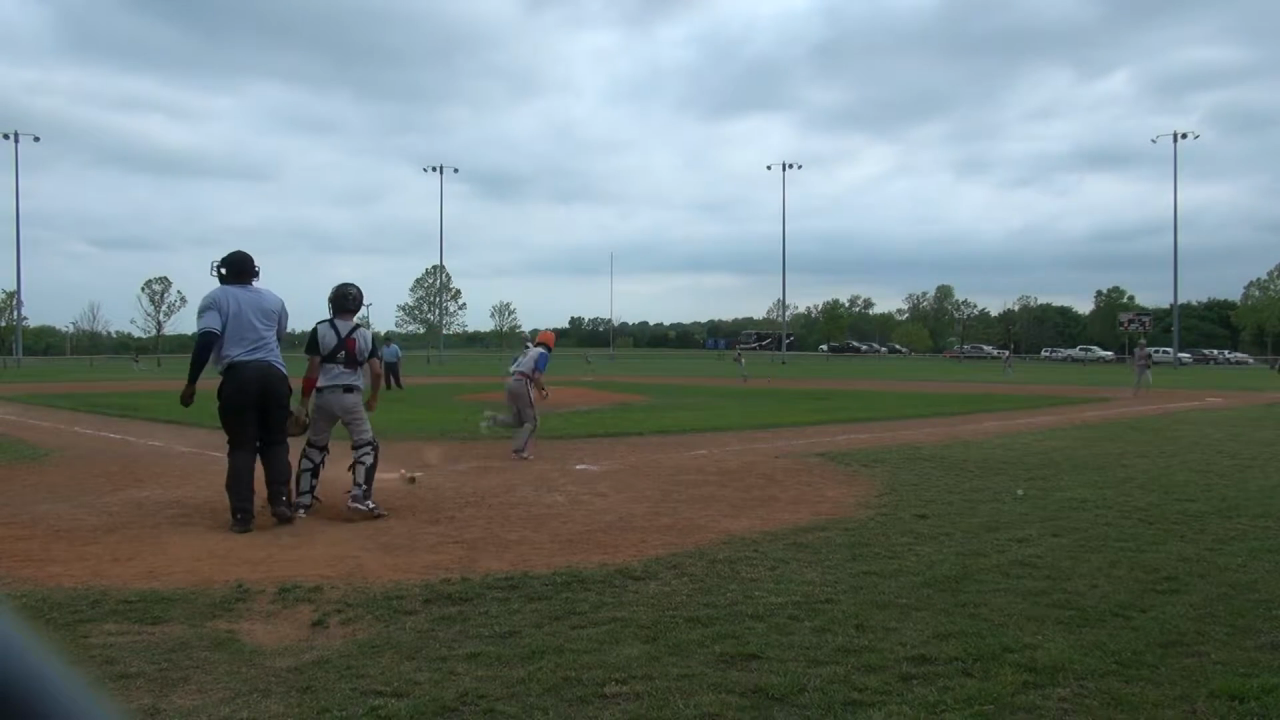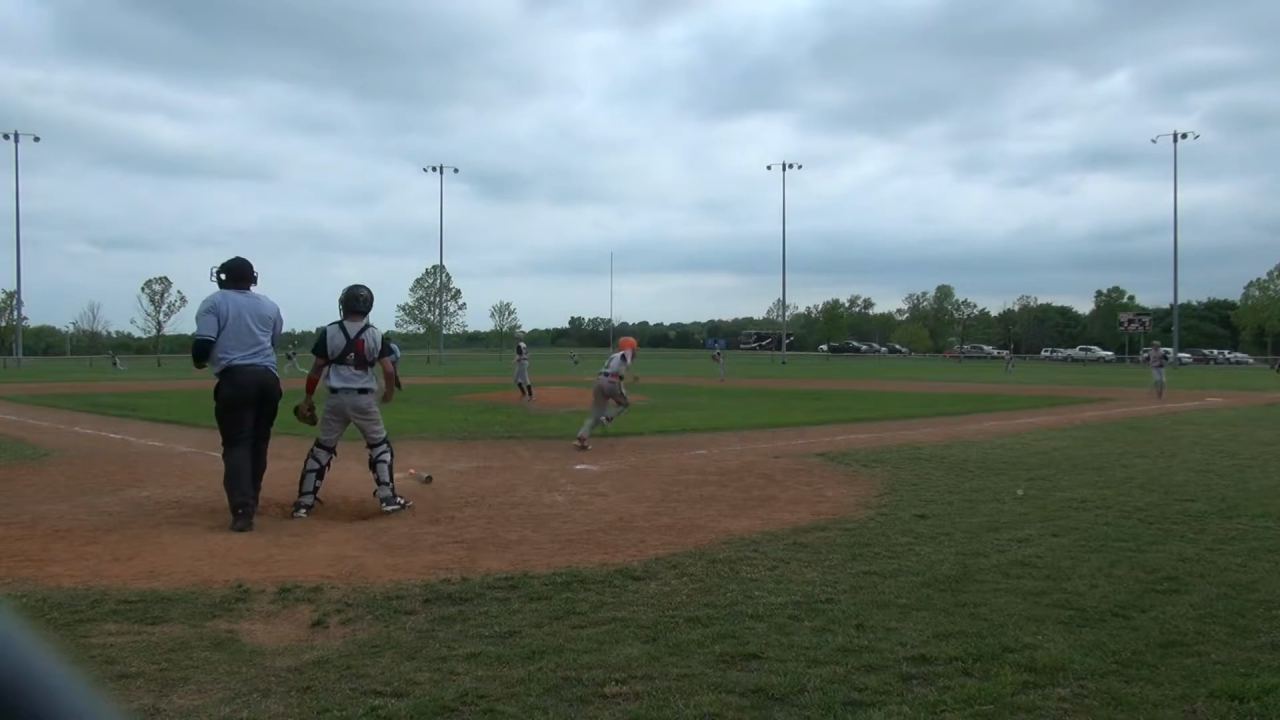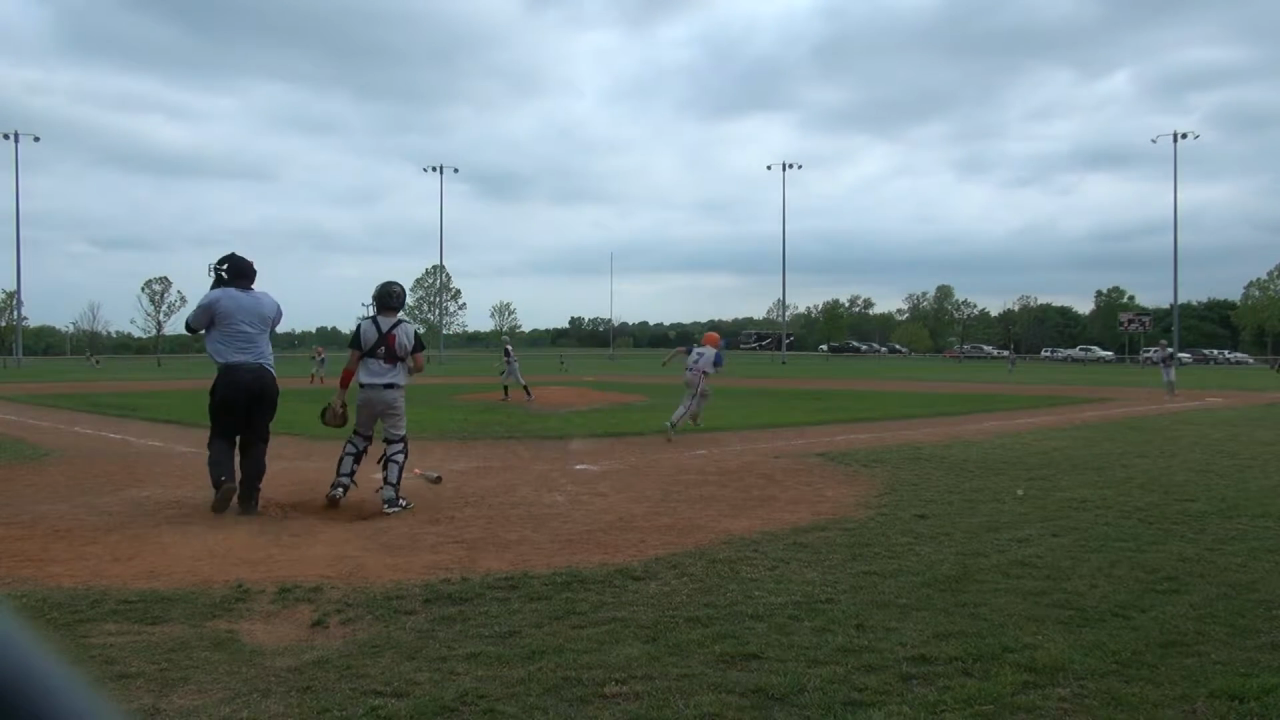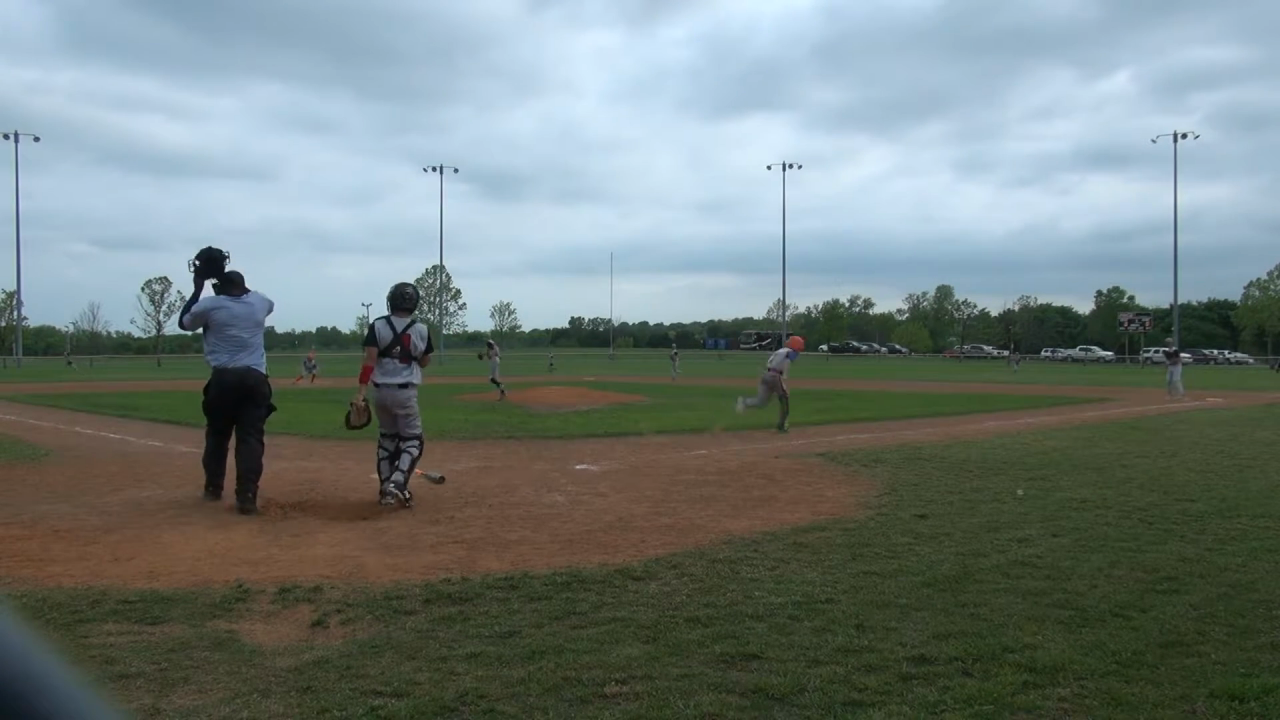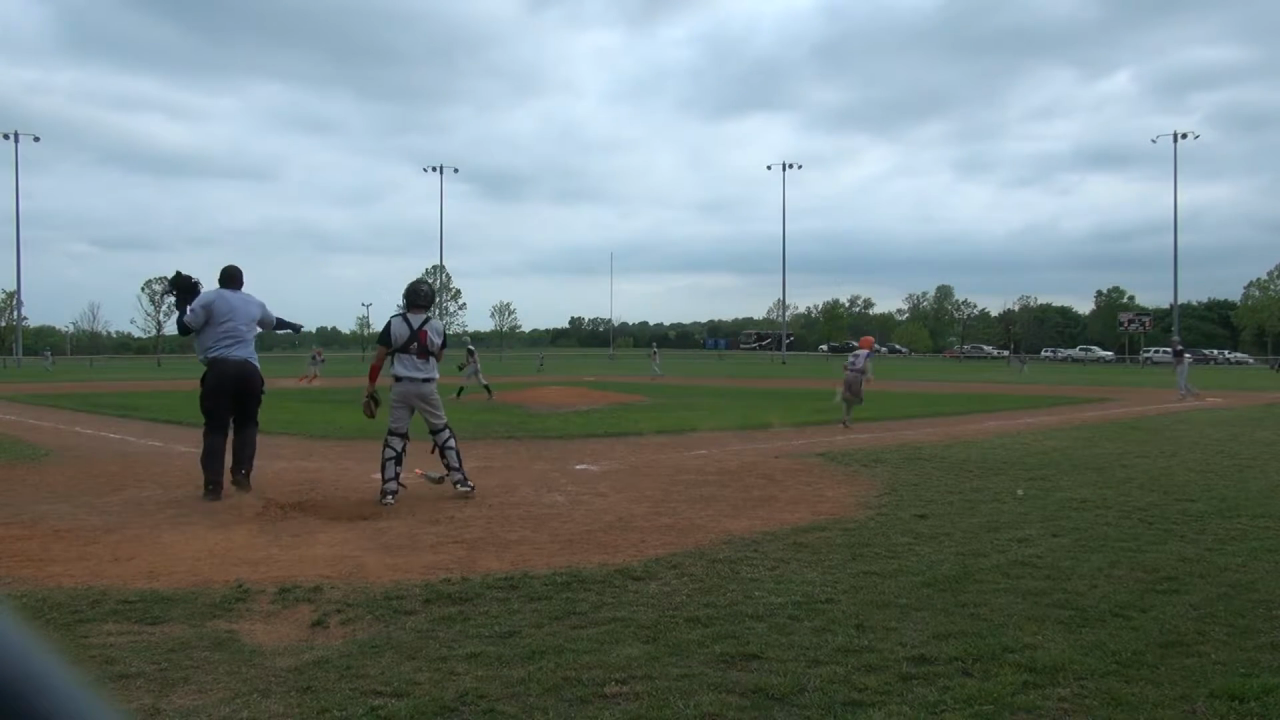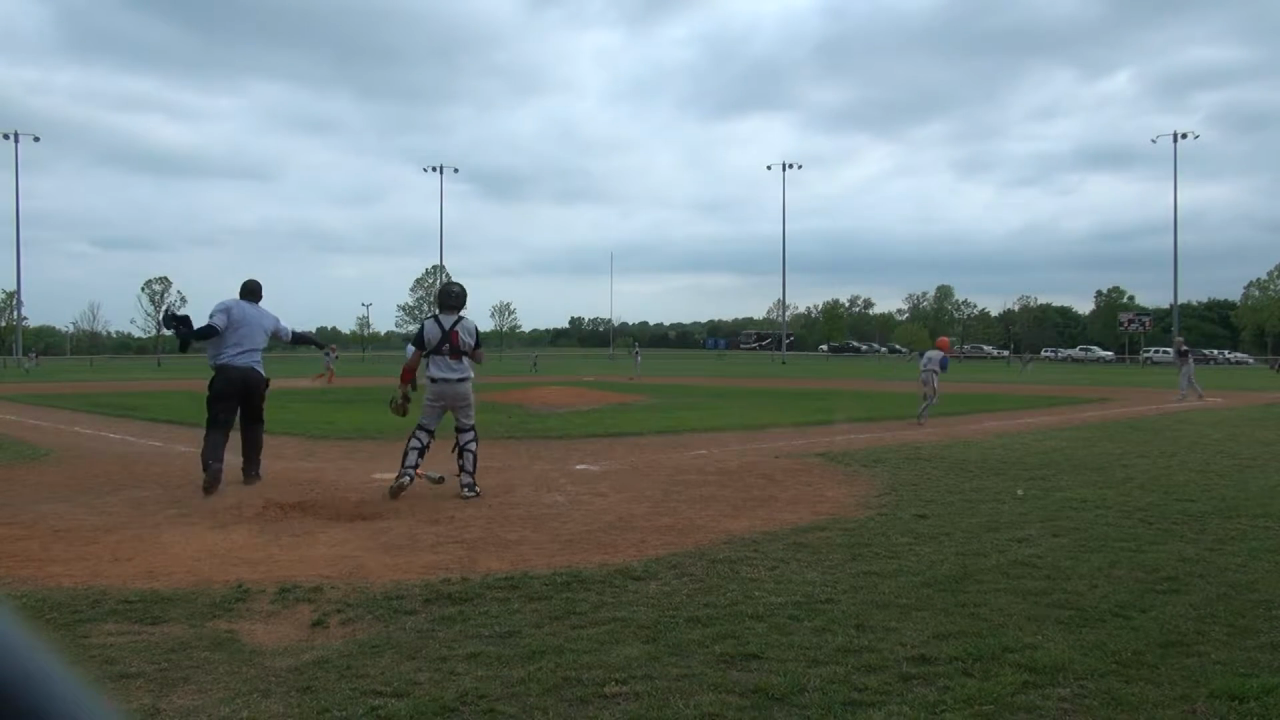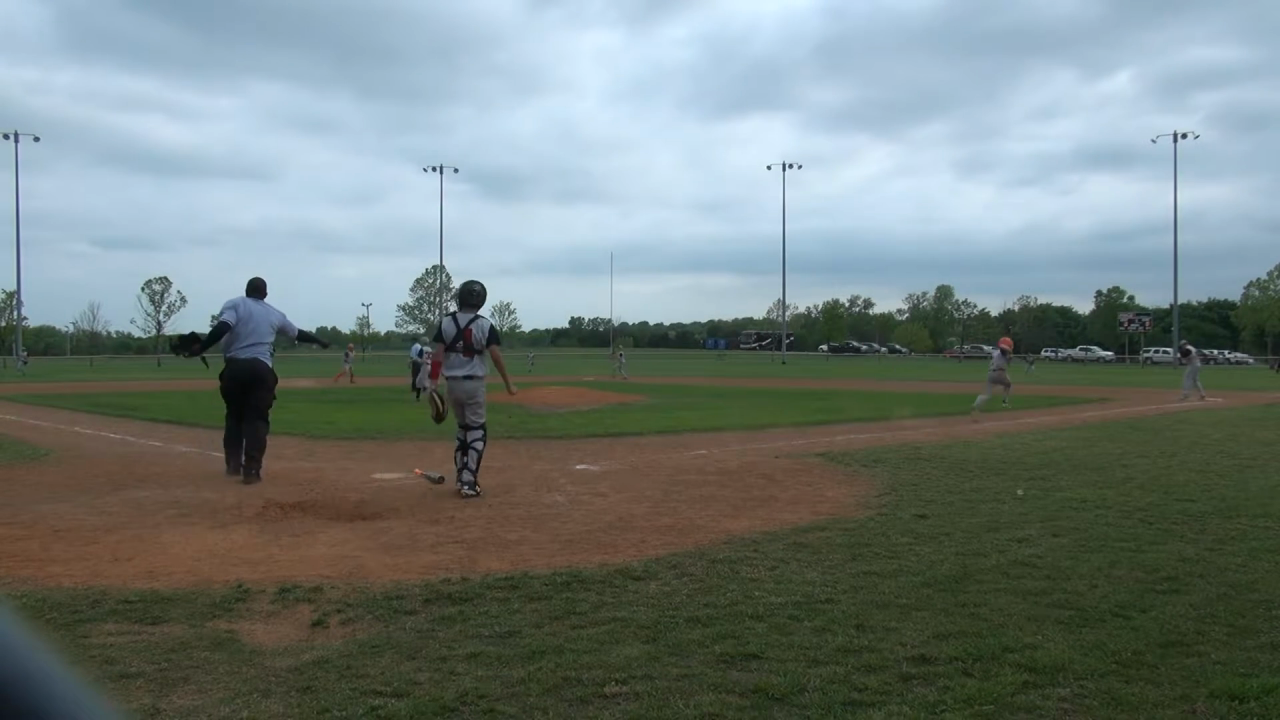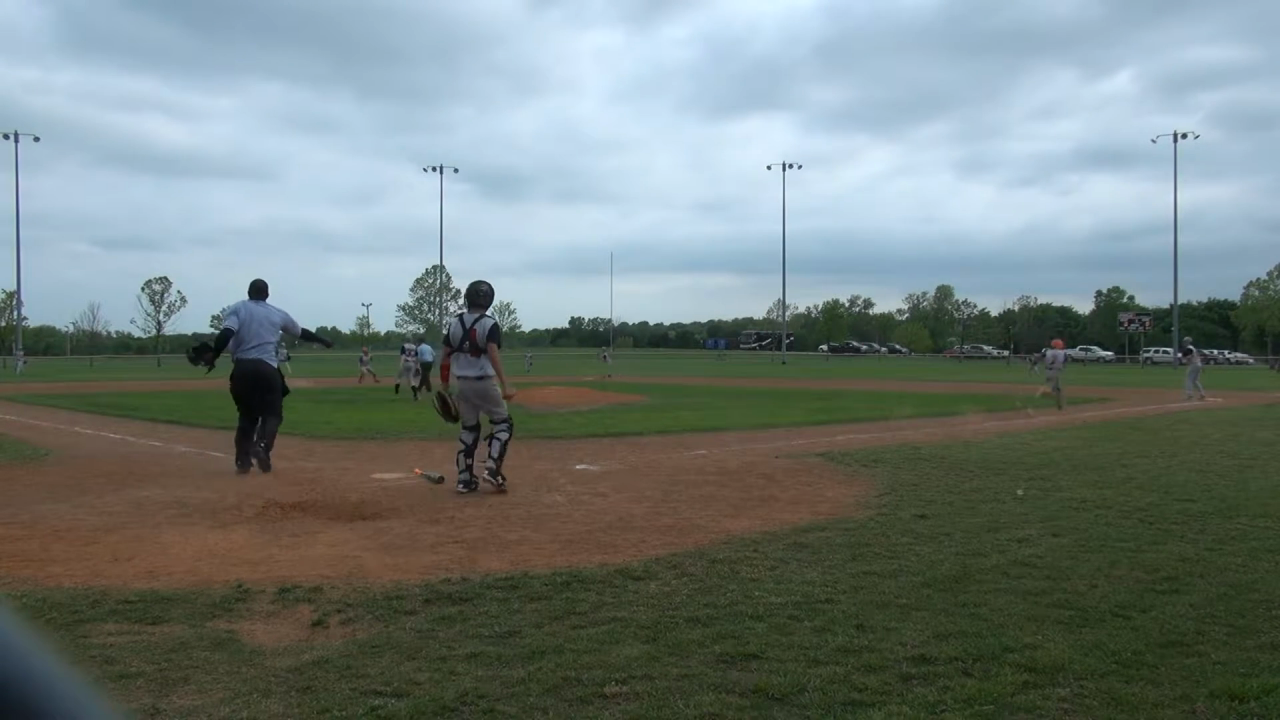
dt=0.3s
person 1, frame 1
left shoulder: (215, 298)
right shoulder: (273, 299)
left elbow: (207, 340)
left wrist: (191, 383)
left hip: (239, 377)
right hip: (274, 375)
left knee: (242, 446)
right knee: (275, 442)
left ankle: (242, 515)
right ankle: (280, 502)
person 1, frame 2
left shoulder: (214, 302)
right shoulder: (269, 306)
left elbow: (202, 344)
left wrist: (199, 361)
left hip: (235, 379)
right hip: (268, 377)
left knee: (237, 445)
right knee: (259, 442)
left ankle: (243, 509)
right ankle: (249, 502)
person 1, frame 3
left shoulder: (216, 298)
right shoulder: (270, 303)
left elbow: (191, 326)
left hip: (231, 377)
right hip: (264, 377)
left knee: (222, 437)
right knee: (255, 440)
left ankle: (224, 483)
right ankle: (249, 499)
person 1, frame 4
left shoulder: (208, 305)
right shoulder: (261, 303)
left elbow: (184, 323)
left wrist: (198, 289)
right wrist: (237, 282)
left hip: (223, 380)
right hip: (255, 378)
left knee: (218, 435)
right knee: (251, 439)
left ankle: (214, 488)
right ankle: (247, 495)
person 1, frame 5
left shoulder: (208, 299)
right shoulder: (255, 303)
left elbow: (185, 328)
right elbow: (273, 323)
left wrist: (182, 308)
right wrist: (293, 326)
left hip: (219, 369)
right hip: (249, 369)
left knee: (216, 427)
right knee: (246, 424)
left ankle: (213, 485)
right ankle: (242, 473)
person 1, frame 6
left shoulder: (227, 306)
right shoulder: (269, 318)
left elbow: (213, 330)
right elbow: (291, 336)
left wrist: (187, 334)
right wrist: (315, 341)
left hip: (227, 374)
right hip: (254, 375)
left knee: (218, 425)
right knee: (253, 423)
left ankle: (213, 465)
right ankle: (251, 471)
person 1, frame 7
left shoulder: (234, 304)
right shoulder: (275, 314)
left elbow: (223, 327)
right elbow: (297, 333)
left wrist: (201, 348)
right wrist: (318, 341)
left hip: (235, 367)
right hip: (261, 368)
left knee: (235, 416)
right knee: (257, 419)
left ankle: (234, 463)
right ankle: (251, 469)
person 1, frame 8
left shoulder: (237, 308)
right shoulder: (278, 313)
left elbow: (226, 333)
right elbow: (301, 332)
left wrist: (213, 356)
right wrist: (323, 341)
left hip: (243, 368)
right hip: (268, 368)
left knee: (247, 414)
right knee: (271, 413)
left ankle: (243, 461)
right ankle: (261, 447)
person 2, frame 1
left shoulder: (320, 330)
right shoulder: (365, 335)
left elbow: (312, 369)
right elbow: (377, 371)
left wrist: (303, 403)
right wrist: (373, 398)
left hip: (324, 397)
right hip: (351, 397)
left knee: (314, 448)
right knee: (366, 446)
left ankle: (302, 501)
right ankle: (360, 496)
person 2, frame 2
left shoulder: (329, 332)
right shoulder: (375, 335)
left elbow: (317, 369)
right elbow: (389, 371)
left wrist: (308, 398)
right wrist: (389, 392)
left hip: (337, 399)
right hip: (365, 399)
left knee: (322, 449)
right knee: (380, 446)
left ankle: (304, 502)
right ankle: (388, 497)
person 2, frame 3
left shoulder: (363, 327)
right shoulder: (408, 330)
left elbow: (351, 364)
right elbow: (419, 365)
left wrist: (340, 394)
right wrist: (408, 371)
left hip: (366, 392)
right hip: (392, 393)
left knee: (358, 438)
right knee: (396, 443)
left ankle: (340, 485)
right ankle: (390, 498)
person 2, frame 4
left shoulder: (377, 326)
right shoulder: (421, 330)
left elbow: (369, 360)
right elbow: (424, 362)
left wrist: (361, 392)
left hip: (381, 391)
right hip: (406, 392)
left knee: (387, 439)
right knee: (412, 440)
left ankle: (387, 489)
right ankle: (397, 484)
person 2, frame 5
left shoulder: (394, 323)
right shoulder: (437, 326)
left elbow: (379, 357)
left wrist: (371, 385)
left hip: (401, 387)
right hip: (427, 387)
left knee: (395, 436)
right knee: (442, 433)
left ankle: (388, 490)
right ankle: (459, 480)
person 2, frame 6
left shoulder: (427, 325)
right shoulder: (470, 326)
left elbow: (414, 360)
right elbow: (479, 358)
left wrist: (403, 386)
left hip: (436, 387)
right hip: (462, 387)
left knee: (423, 431)
right knee: (466, 433)
left ankle: (406, 474)
right ankle: (468, 484)
person 2, frame 7
left shoulder: (446, 322)
right shoulder: (485, 325)
left elbow: (437, 354)
right elbow: (496, 356)
left wrist: (433, 383)
right wrist: (509, 384)
left hip: (452, 383)
right hip: (474, 384)
left knee: (463, 429)
right knee: (476, 431)
left ankle: (463, 479)
right ankle: (469, 483)
person 2, frame 8
left shoulder: (455, 323)
right shoulder: (490, 324)
left elbow: (445, 357)
right elbow: (493, 355)
left wrist: (444, 385)
right wrist: (505, 385)
left hip: (463, 384)
right hip: (485, 383)
left knee: (468, 429)
right knee: (503, 423)
left ankle: (465, 479)
right ankle: (492, 469)
